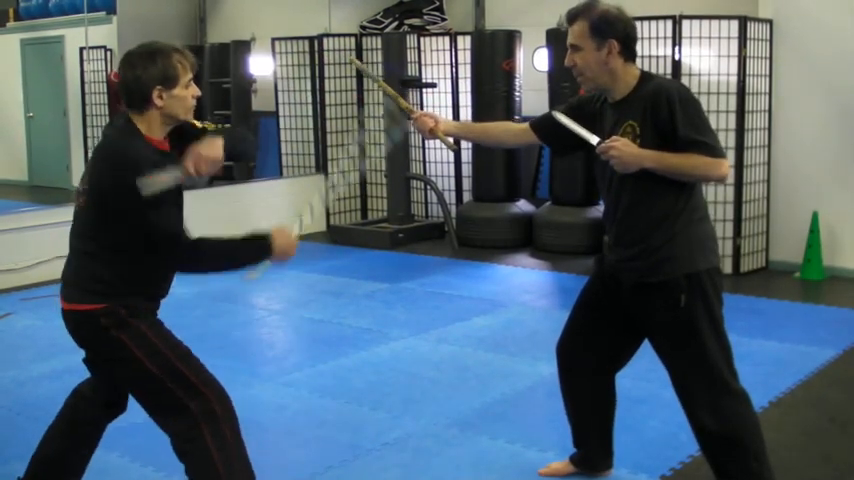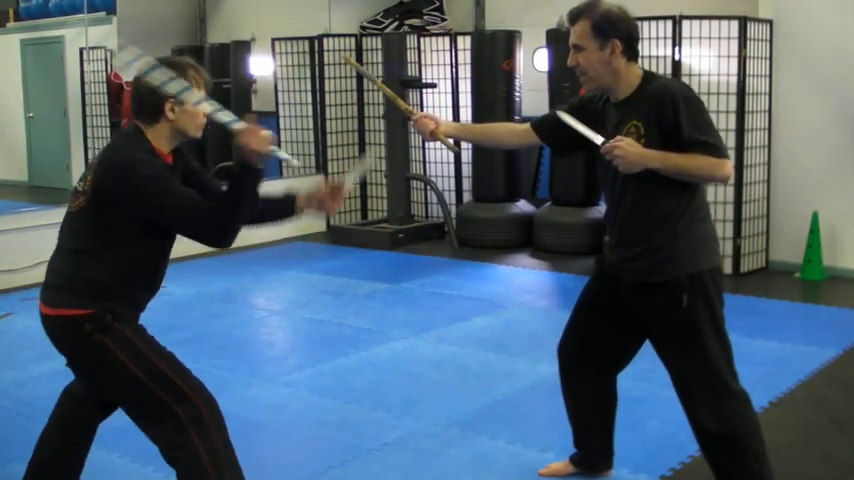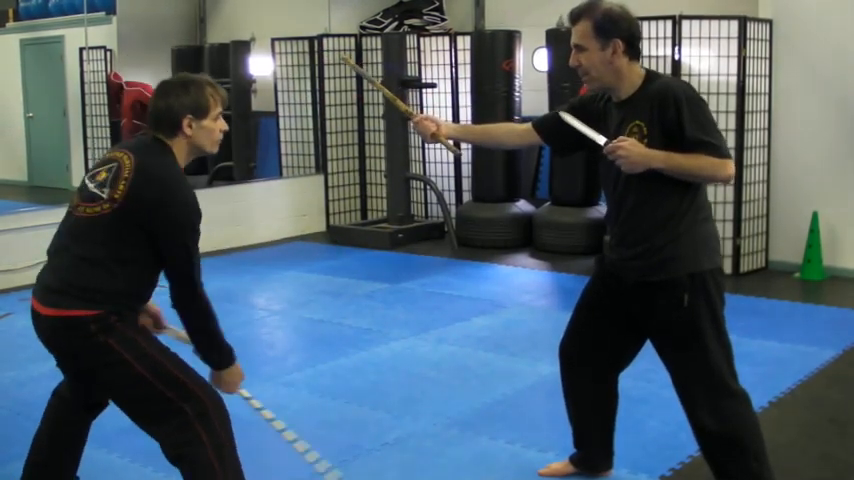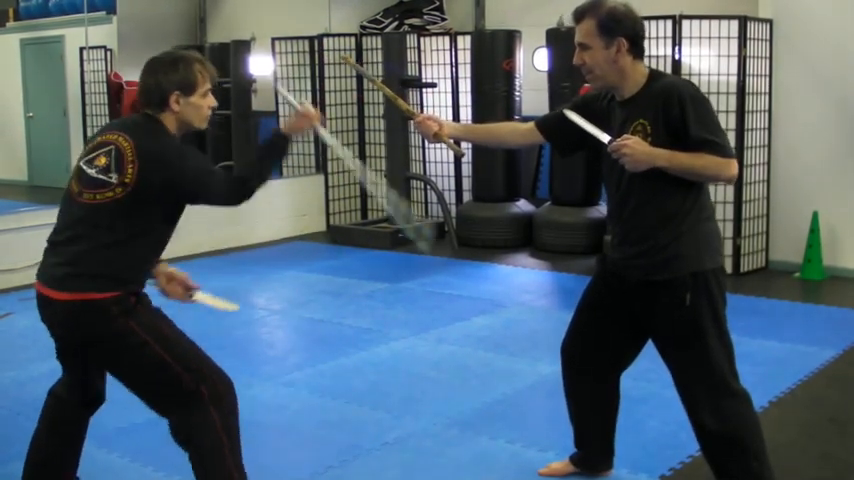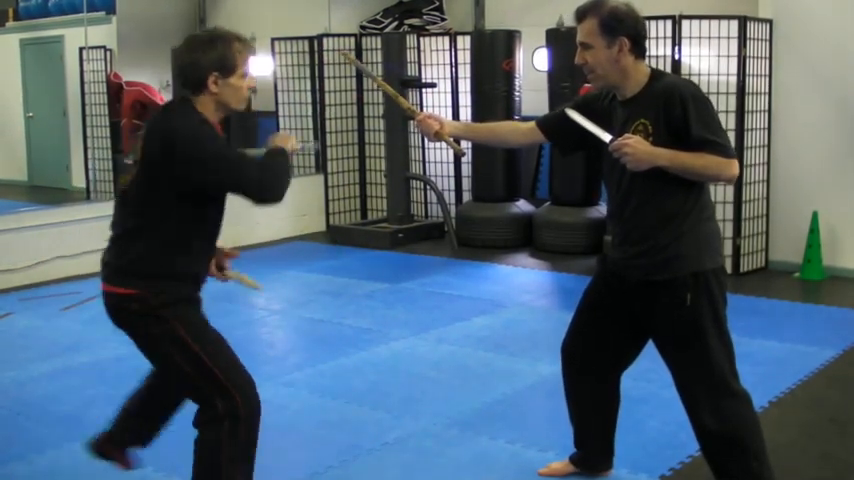
dt=0.3s
person 1, frame 1
left shoulder: (666, 96)
right shoulder: (592, 108)
left elbow: (717, 167)
right elbow: (521, 133)
left wrist: (643, 158)
right wrist: (449, 127)
left hip: (679, 270)
right hip: (620, 266)
left knee: (710, 389)
right knee: (579, 355)
person 1, frame 2
left shoulder: (669, 97)
right shoulder: (594, 108)
left elbow: (721, 168)
right elbow: (522, 134)
left wrist: (647, 157)
right wrist: (449, 128)
left hip: (681, 270)
right hip: (621, 265)
left knee: (711, 390)
right knee: (580, 356)
person 1, frame 3
left shoulder: (672, 96)
right shoulder: (596, 107)
left elbow: (723, 168)
right elbow: (523, 134)
left wrist: (651, 157)
right wrist: (450, 130)
left hip: (682, 270)
right hip: (622, 265)
left knee: (711, 390)
right knee: (581, 357)
person 1, frame 4
left shoulder: (675, 96)
right shoulder: (598, 106)
left elbow: (727, 168)
right elbow: (527, 133)
left wrist: (655, 156)
right wrist: (453, 129)
left hip: (685, 269)
right hip: (625, 264)
left knee: (712, 390)
right knee: (583, 357)
person 1, frame 5
left shoulder: (677, 95)
right shoulder: (599, 105)
left elbow: (727, 167)
right elbow: (527, 132)
left wrist: (656, 154)
right wrist: (454, 127)
left hip: (685, 269)
right hip: (625, 264)
left knee: (712, 390)
right knee: (583, 357)
person 2, frame 1
left shoulder: (147, 131)
right shoulder: (129, 161)
left elbow: (237, 139)
right elbow: (180, 253)
left wrist: (215, 143)
right wrist: (266, 245)
left hip: (96, 301)
right hip: (109, 310)
left knee: (105, 390)
right knee: (202, 407)
person 2, frame 2
left shoulder: (147, 152)
right shoulder: (136, 168)
left elbow: (215, 207)
right elbow: (217, 228)
left wrist: (301, 199)
right wrist: (250, 161)
left hip: (72, 304)
right hip: (87, 316)
left knee: (96, 390)
right knee: (190, 411)
person 2, frame 3
left shoulder: (125, 155)
right shoulder: (170, 191)
right elbow: (187, 288)
left wrist: (136, 302)
right wrist: (221, 361)
left hip: (51, 304)
right hip: (87, 320)
left knee: (86, 390)
right knee: (197, 414)
person 2, frame 4
left shoulder: (110, 134)
right shoulder: (169, 156)
right elbow: (231, 190)
left wrist: (149, 267)
right wrist: (287, 134)
left hip: (54, 292)
right hip: (101, 301)
left knee: (80, 386)
right knee: (205, 393)
person 2, frame 5
left shoulder: (181, 125)
right shoulder: (186, 135)
right elbow: (265, 185)
left wrist: (205, 247)
right wrist: (280, 150)
left hip: (137, 278)
right hip: (143, 292)
left knee: (187, 366)
right knee: (234, 400)
left ankle: (119, 438)
